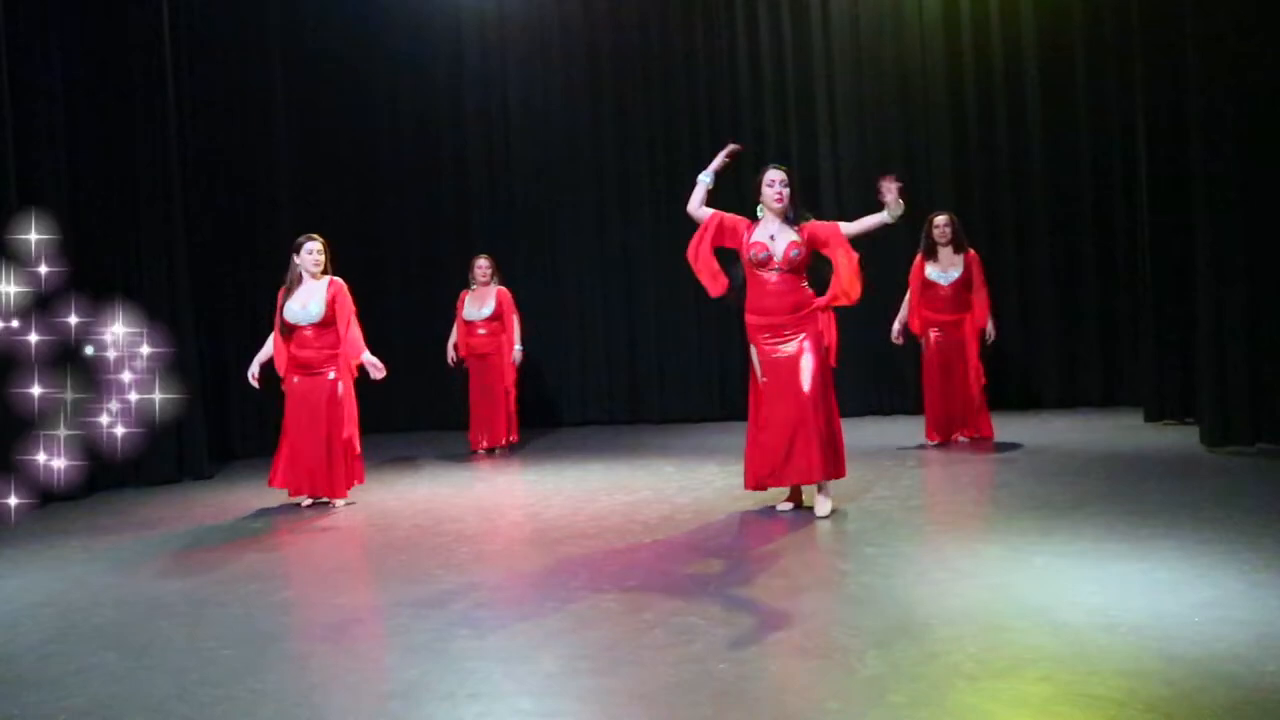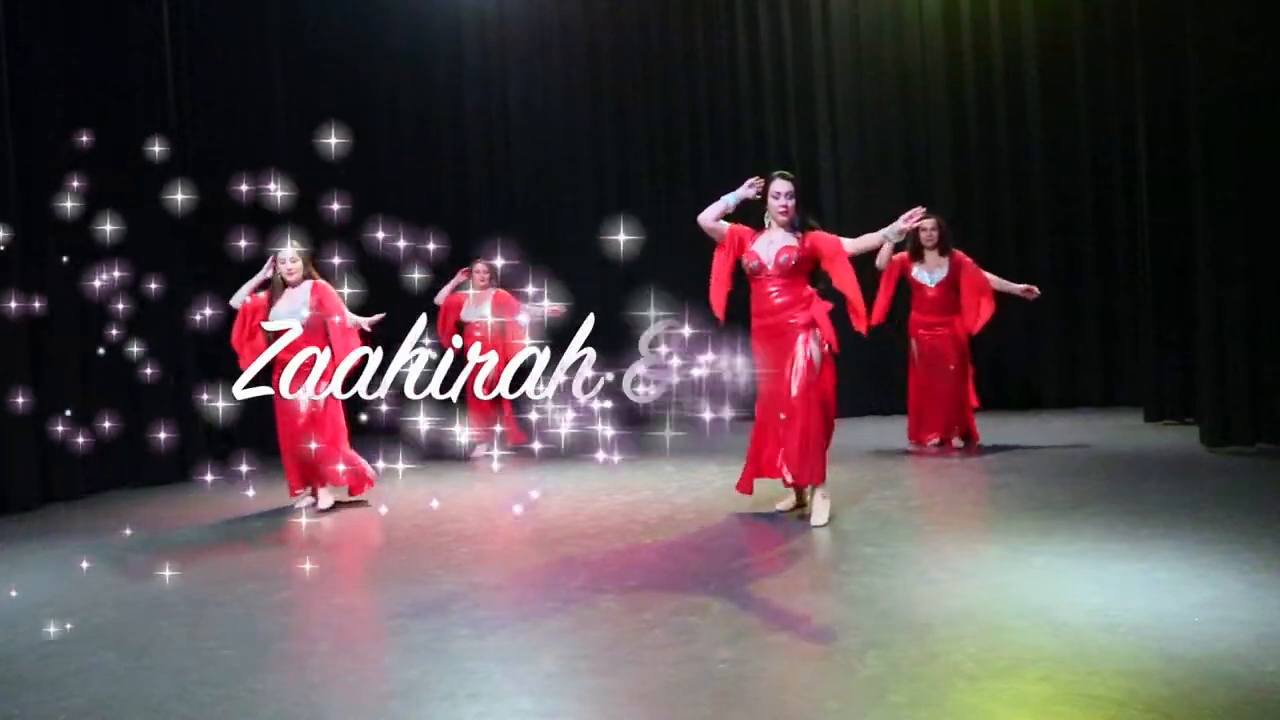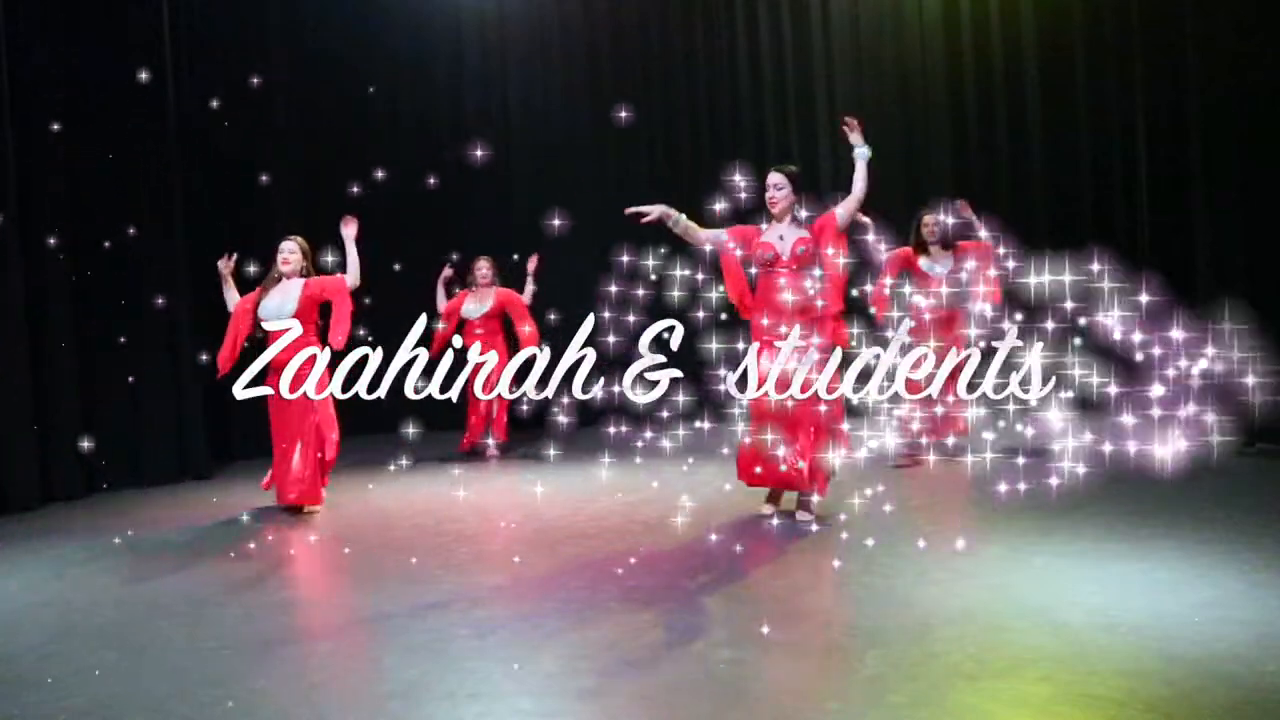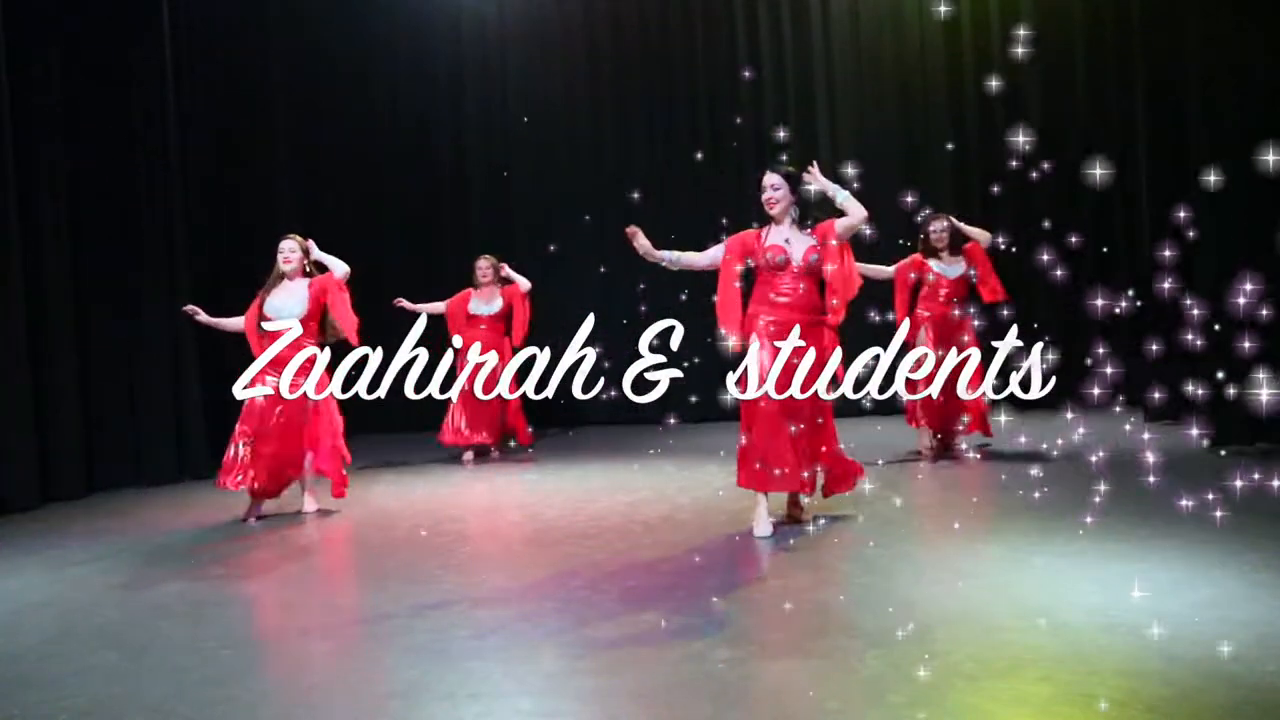
dt=0.5s
person 1, frame 1
left shoulder: (807, 231)
right shoulder: (742, 230)
left elbow: (852, 230)
right elbow: (695, 209)
left wrist: (888, 213)
right wrist: (713, 170)
left hip: (804, 326)
right hip: (763, 332)
left knee: (810, 400)
right knee: (773, 407)
left ankle: (821, 484)
right ankle: (792, 485)
person 1, frame 2
left shoulder: (809, 240)
right shoulder: (746, 238)
left elbow: (854, 246)
right elbow: (705, 220)
left wrist: (891, 231)
right wrist: (739, 195)
left hip: (804, 329)
right hip: (766, 335)
left knee: (804, 403)
right knee: (776, 410)
left ankle: (818, 490)
right ankle: (797, 488)
person 1, frame 3
left shoulder: (817, 230)
right shoulder: (752, 235)
left elbow: (858, 196)
right elbow: (701, 236)
left wrist: (859, 150)
right wrist: (667, 214)
left hip: (812, 331)
right hip: (770, 331)
left knee: (810, 411)
right knee: (769, 407)
left ankle: (806, 495)
right ankle: (773, 488)
person 1, frame 4
left shoulder: (820, 235)
right shoulder: (751, 239)
left elbow: (860, 216)
right elbow: (701, 259)
left wrist: (826, 186)
right wrist: (655, 254)
left hip: (809, 336)
right hip: (766, 334)
left knee: (806, 416)
right knee: (765, 413)
left ankle: (796, 498)
right ankle: (762, 505)
person 2, frame 1
left shoulder: (335, 286)
right shoulder: (286, 292)
left elbow: (349, 327)
right elbow: (278, 333)
left wrist: (365, 355)
right wrist: (257, 360)
left hip: (331, 370)
right hip: (297, 372)
left knee: (334, 429)
right knee: (301, 431)
left ankle: (337, 490)
right ankle: (311, 488)
person 2, frame 2
left shoulder: (319, 289)
right shoulder: (272, 297)
left elbow: (342, 318)
right elbow: (236, 304)
left wrist: (360, 320)
right wrist: (260, 278)
left hip: (316, 370)
right hip: (285, 373)
left knee: (314, 426)
right knee: (293, 432)
left ankle: (325, 485)
right ankle: (308, 488)
person 2, frame 3
left shoulder: (312, 286)
right shoulder: (267, 290)
left elbow: (352, 281)
right elbow: (237, 308)
left wrist: (349, 242)
right wrist: (226, 277)
left hip: (307, 369)
right hip: (278, 371)
left knee: (307, 431)
right knee: (286, 432)
left ankle: (312, 493)
right ankle: (292, 490)
person 2, frame 4
left shoulder: (316, 286)
right shoulder: (269, 291)
left elbow: (343, 272)
right elbow: (247, 323)
left wrist: (317, 255)
right wrist: (209, 320)
left hip: (305, 370)
right hip: (271, 371)
left knee: (304, 434)
right knee: (254, 430)
left ankle: (308, 495)
right ankle: (257, 495)
person 3, frame 1
left shoulder: (969, 257)
right shoulder: (923, 259)
left elbow: (980, 292)
right elbow: (913, 293)
left wrist: (989, 320)
right wrist: (898, 321)
left hip: (962, 325)
right hip: (932, 327)
left knee: (963, 377)
right knee: (936, 379)
left ankle: (967, 430)
right ankle: (939, 433)
person 3, frame 2
left shoulder: (955, 258)
right shoulder: (907, 260)
left elbow: (983, 278)
right elbow: (881, 264)
left wrist: (1017, 288)
left hip: (950, 327)
right hip: (922, 329)
left knee: (953, 377)
right knee: (925, 380)
left ankle: (956, 431)
right ankle: (932, 433)
person 3, frame 3
left shoulder: (957, 251)
right shoulder: (911, 255)
left elbow: (987, 248)
right elbow: (881, 259)
left wrist: (971, 220)
left hip: (952, 323)
right hip: (923, 323)
left knee: (950, 376)
right knee: (922, 376)
left ankle: (950, 430)
right ankle: (920, 431)
person 3, frame 4
left shoulder: (965, 254)
right shoulder: (921, 259)
left elbow: (986, 239)
right elbow: (888, 271)
left wrist: (958, 225)
right wrist: (853, 266)
left hip: (958, 324)
right hip: (928, 322)
left knee: (959, 379)
right knee: (928, 374)
left ankle: (950, 435)
right ankle: (927, 432)
person 4, frame 1
left shoulder: (501, 292)
right shoulder: (465, 296)
left elbow: (512, 320)
right elbow: (458, 325)
left wrist: (517, 346)
right wrist: (450, 344)
left hip: (498, 351)
right hip: (474, 354)
left knee: (499, 395)
right knee: (479, 397)
left ankle: (502, 441)
right ankle: (483, 442)
person 4, frame 2
left shoulder: (498, 295)
right shoulder: (463, 297)
left elbow: (519, 309)
right elbow: (439, 301)
left wrist: (545, 310)
right wrist: (456, 281)
left hip: (493, 352)
left knee: (484, 392)
right knee: (477, 394)
left ankle: (485, 440)
right ankle: (484, 437)
person 4, frame 3
left shoulder: (502, 294)
right shoulder: (465, 296)
left elbow: (525, 301)
right elbow: (444, 309)
left wrist: (530, 274)
right wrist: (441, 282)
left hip: (493, 350)
left knee: (491, 394)
right knee: (476, 396)
left ankle: (493, 442)
right ankle: (478, 438)
person 4, frame 4
left shoulder: (506, 293)
right shoulder: (468, 295)
left elbow: (526, 286)
right elbow: (443, 307)
left wrist: (509, 273)
right wrist: (413, 306)
left hip: (496, 352)
right hip: (471, 352)
left knee: (494, 398)
right knee: (467, 396)
left ankle: (494, 442)
right ankle: (468, 445)
